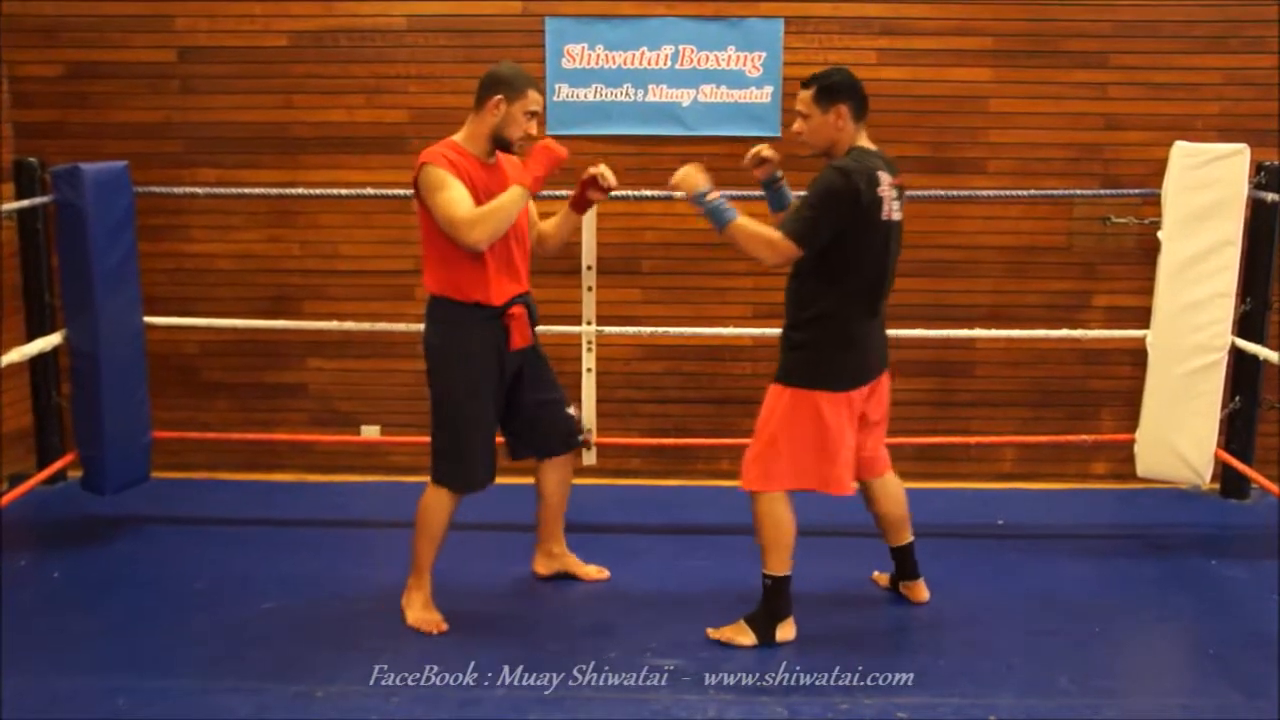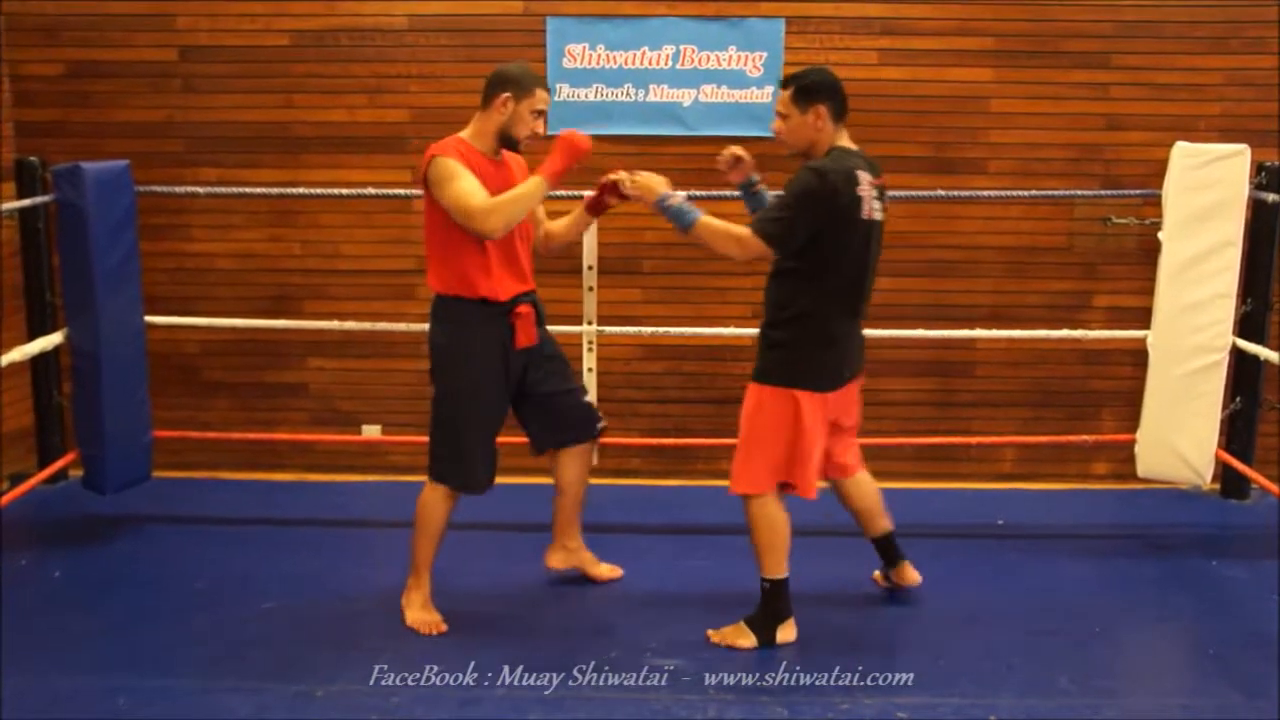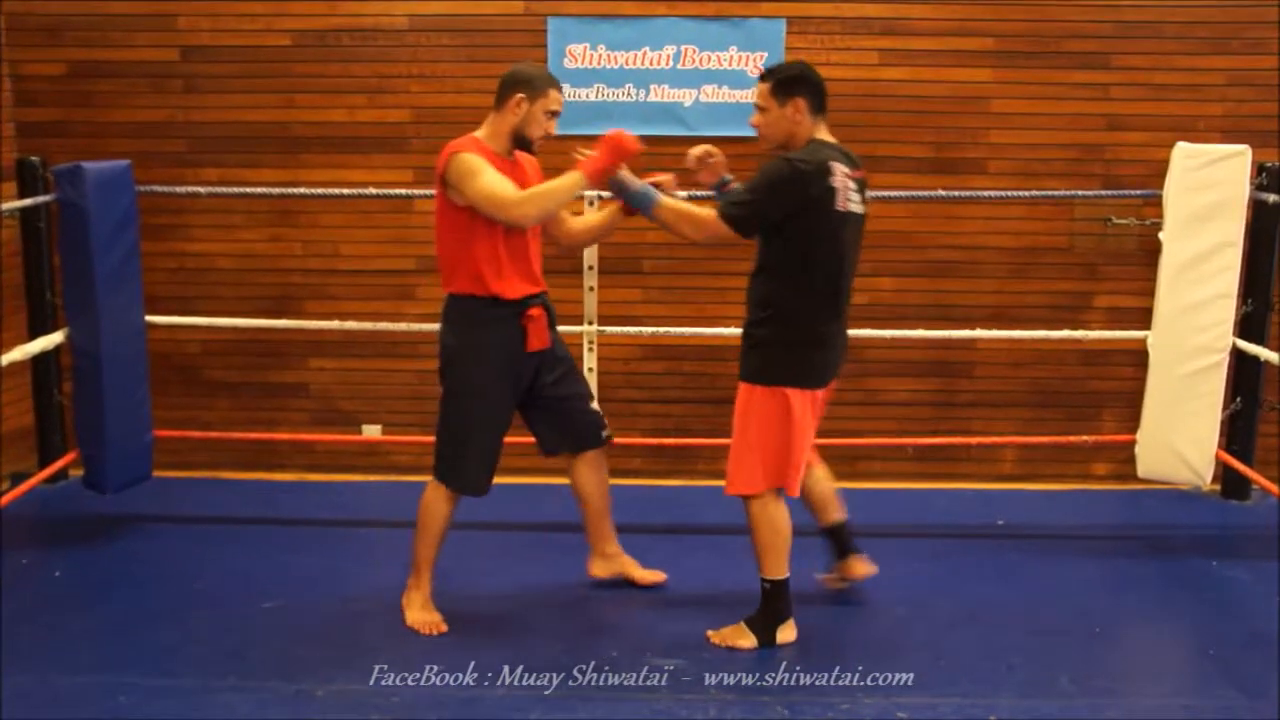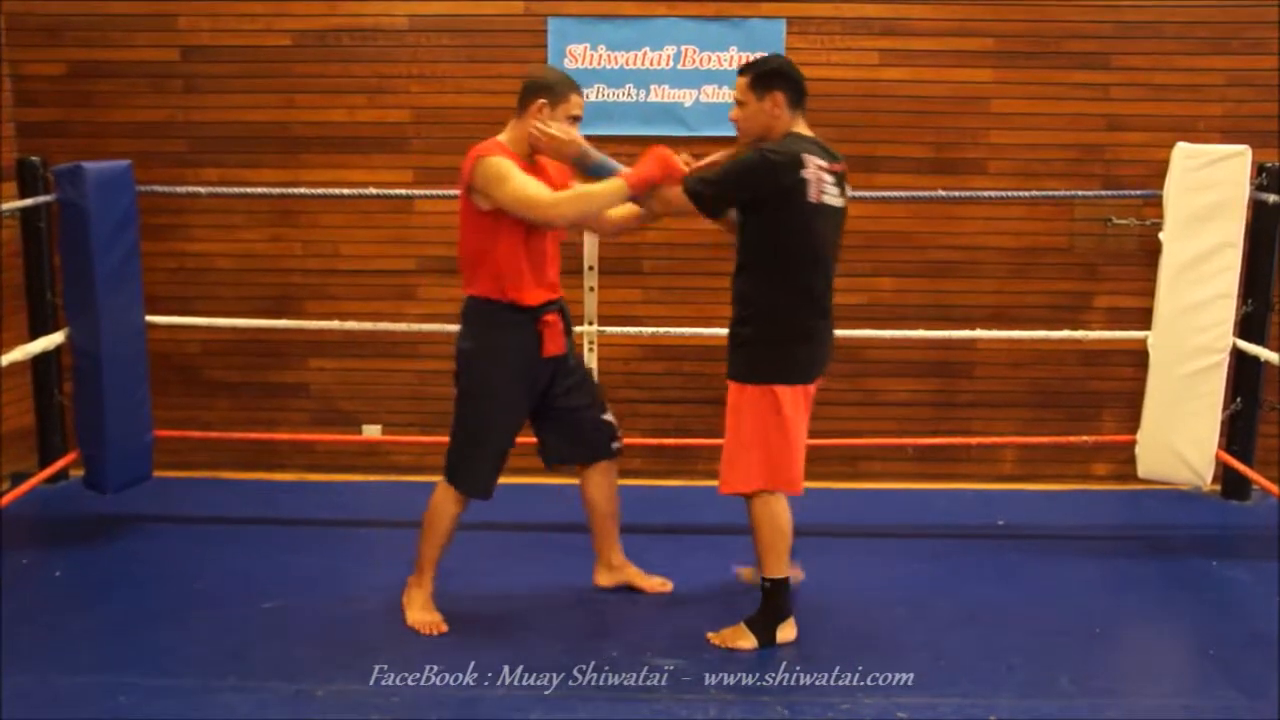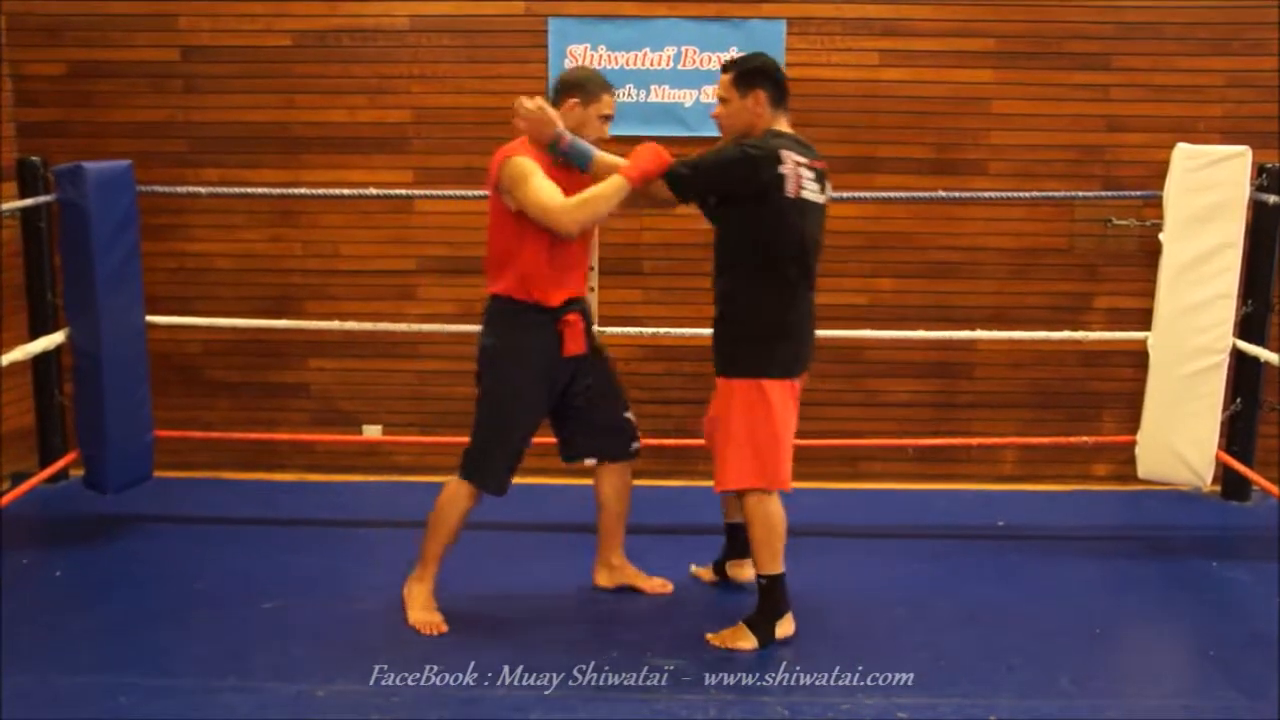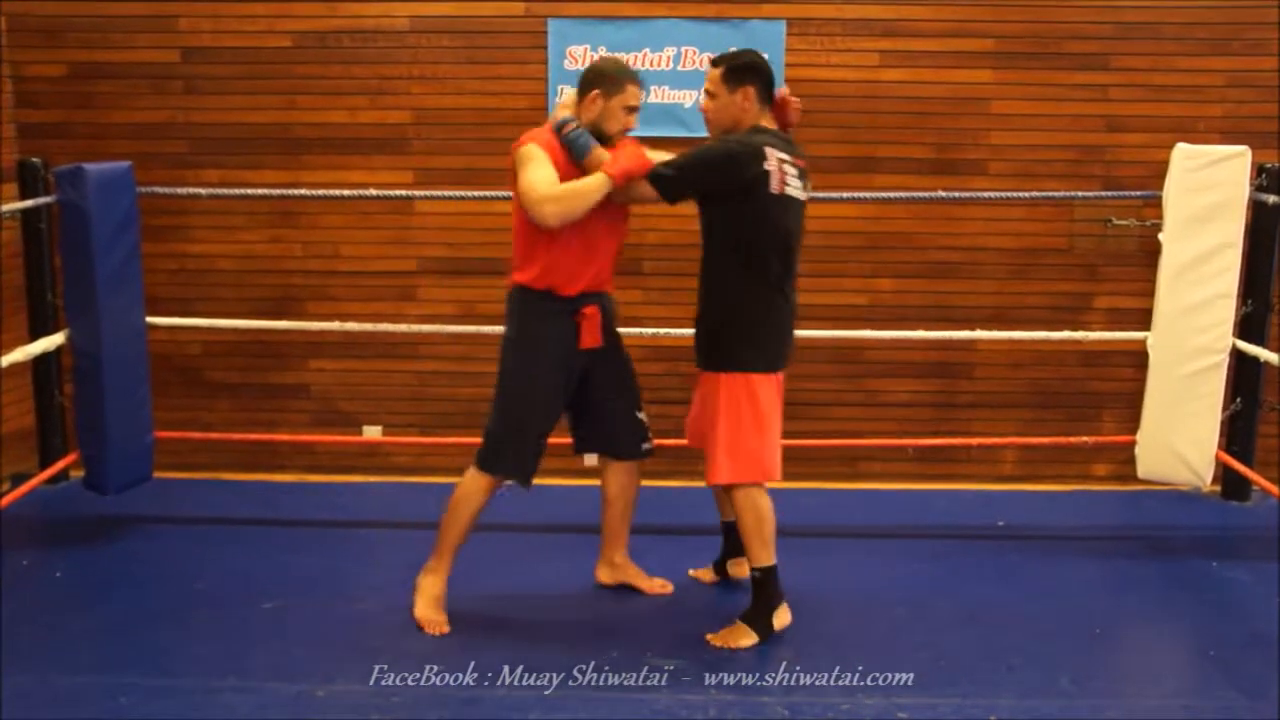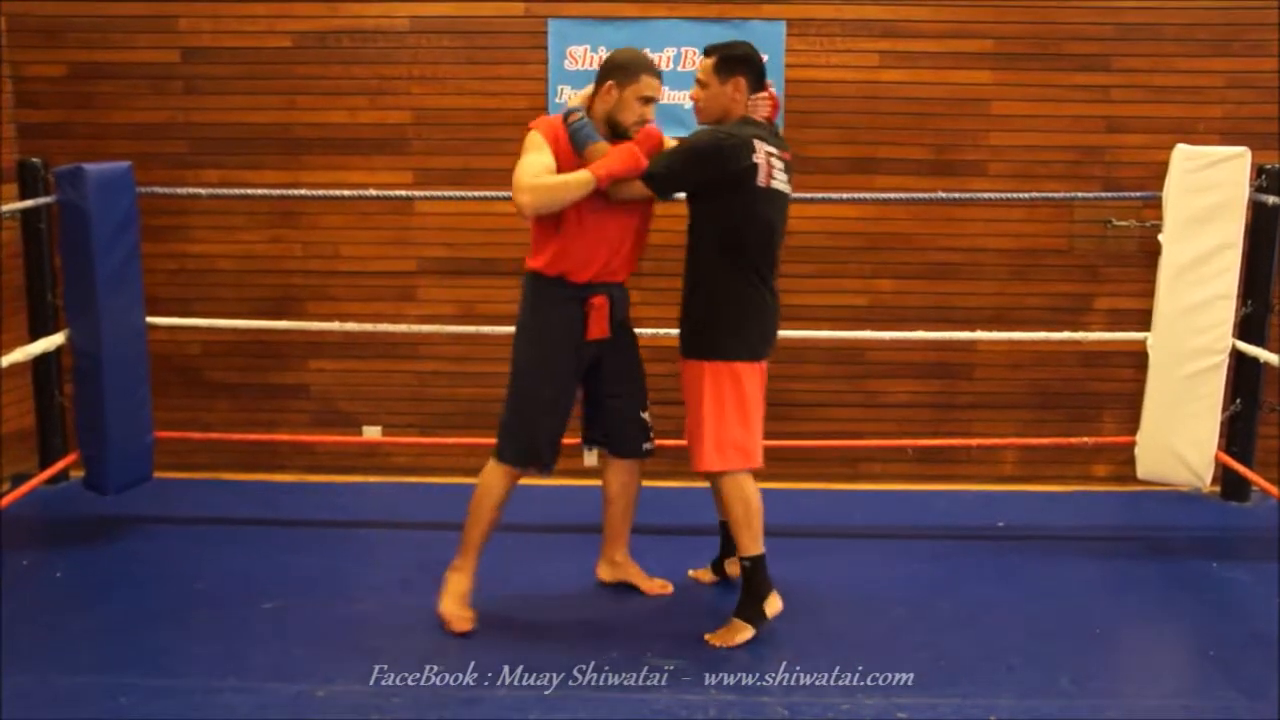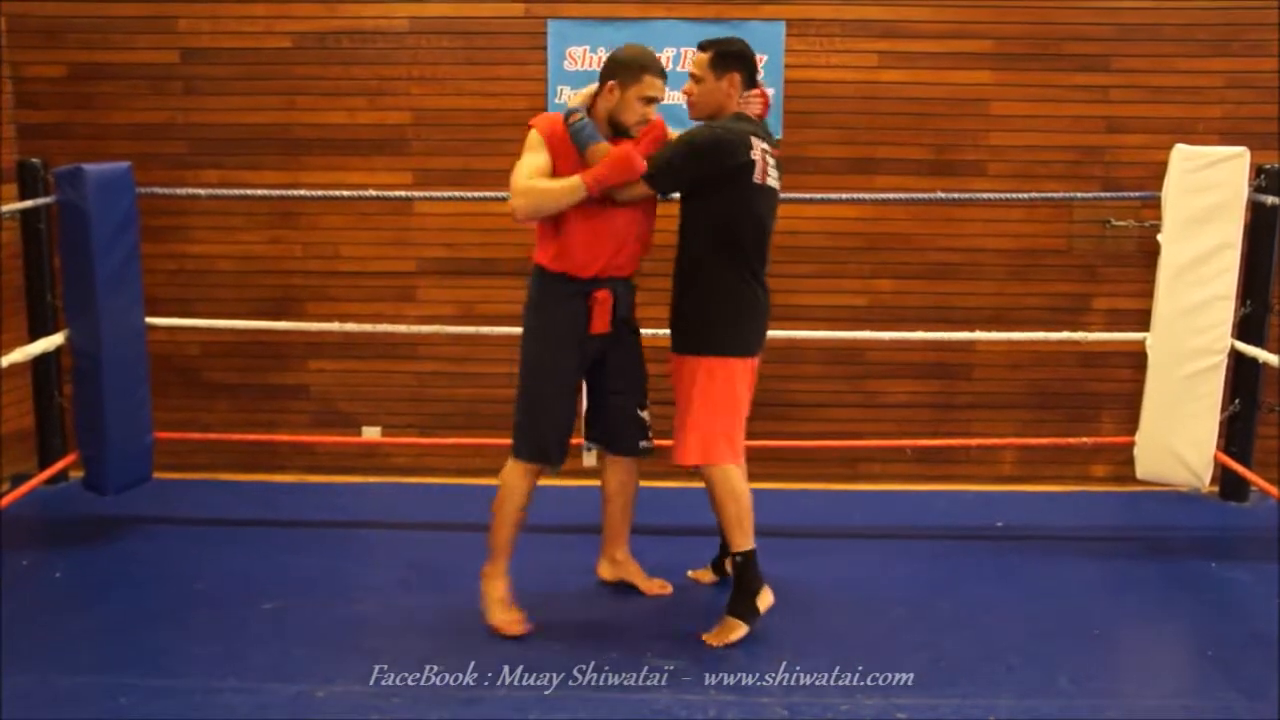
dt=0.1s
person 1, frame 1
left shoulder: (842, 179)
right shoulder: (879, 173)
left elbow: (775, 250)
right elbow: (805, 233)
left wrist: (706, 196)
right wrist: (771, 183)
left hip: (820, 361)
right hip: (864, 353)
left knee: (768, 479)
right knee: (872, 466)
left ankle: (774, 614)
right ankle: (909, 576)
person 1, frame 2
left shoulder: (824, 180)
right shoulder: (861, 174)
left elbow: (746, 246)
left wrist: (666, 201)
right wrist: (750, 183)
left hip: (798, 356)
right hip: (837, 350)
left knee: (760, 484)
right knee: (842, 463)
left ankle: (774, 617)
right ankle: (895, 563)
person 1, frame 3
left shoulder: (795, 171)
right shoulder: (844, 170)
left elbow: (706, 228)
left wrist: (625, 185)
right wrist: (722, 182)
left hip: (784, 352)
right hip: (819, 345)
left knee: (761, 484)
right knee: (797, 459)
left ankle: (774, 616)
right ankle: (849, 555)
person 1, frame 4
left shoulder: (772, 159)
right shoulder: (826, 165)
left elbow: (666, 198)
right wrist: (703, 173)
left hip: (774, 349)
right hip: (801, 340)
left knee: (760, 480)
right knee: (775, 464)
left ankle: (774, 616)
right ankle: (777, 566)
person 1, frame 5
left shoulder: (756, 159)
right shoulder: (809, 164)
left elbow: (645, 185)
left wrist: (560, 137)
left hip: (760, 348)
right hip: (777, 339)
left knee: (754, 474)
right knee: (725, 440)
left ankle: (773, 613)
right ankle: (736, 555)
person 1, frame 6
left shoulder: (733, 155)
right shoulder: (786, 156)
left elbow: (630, 187)
left wrist: (572, 131)
left hip: (743, 340)
right hip: (756, 329)
left knee: (742, 469)
right knee: (720, 451)
left ankle: (768, 605)
right ankle: (732, 554)
person 1, frame 7
left shoulder: (721, 147)
right shoulder: (767, 145)
left elbow: (623, 185)
left hip: (727, 329)
right hip: (738, 320)
left knee: (727, 457)
right knee: (714, 444)
left ankle: (759, 594)
right ankle: (730, 554)
person 1, frame 8
left shoulder: (717, 142)
right shoulder: (753, 138)
left elbow: (626, 184)
left hip: (720, 324)
right hip: (726, 316)
left knee: (714, 451)
right knee: (722, 443)
left ankle: (750, 587)
right ankle: (733, 552)
person 2, frame 1
left shoulder: (511, 165)
right shoulder: (439, 164)
left elbow: (541, 243)
right elbow: (475, 233)
left wrist: (580, 202)
right wrist: (532, 176)
left hip: (514, 323)
right hip: (463, 328)
left knee: (558, 440)
right knee: (454, 472)
left ankle: (551, 551)
right ankle: (417, 588)
person 2, frame 2
left shoulder: (513, 164)
right shoulder: (447, 160)
left elbow: (543, 239)
right elbow: (491, 221)
left wrist: (595, 206)
right wrist: (554, 167)
left hip: (521, 318)
right hip: (469, 325)
left knee: (576, 429)
right knee: (453, 470)
left ankle: (568, 546)
right ankle: (416, 588)
person 2, frame 3
left shoulder: (526, 163)
right shoulder: (464, 158)
left elbow: (570, 233)
right elbow: (523, 211)
left wrist: (625, 206)
right wrist: (595, 163)
left hip: (532, 320)
right hip: (480, 326)
left knee: (586, 436)
right knee: (457, 471)
left ankle: (606, 554)
right ankle: (418, 587)
person 2, frame 4
left shoulder: (550, 165)
right shoulder: (490, 162)
left elbow: (611, 219)
right elbow: (560, 211)
left wrist: (660, 187)
right wrist: (640, 174)
left hip: (547, 329)
right hip: (496, 332)
left knee: (600, 449)
right knee: (466, 473)
left ankle: (611, 564)
right ankle: (419, 586)
person 2, frame 5
left shoulder: (579, 163)
right shoulder: (519, 162)
left elbow: (625, 201)
right elbow: (568, 219)
right wrist: (635, 170)
left hip: (570, 326)
right hip: (520, 330)
left knee: (617, 445)
right knee: (481, 469)
left ankle: (611, 564)
right ankle: (420, 581)
person 2, frame 6
left shoulder: (628, 154)
right shoulder: (541, 147)
right elbow: (549, 210)
right wrist: (613, 173)
left hip: (596, 317)
right hip: (540, 317)
left knee: (626, 444)
right knee: (500, 460)
left ankle: (615, 562)
right ankle: (435, 574)
person 2, frame 7
left shoulder: (642, 145)
right shoulder: (549, 134)
right elbow: (531, 199)
right wrist: (605, 169)
left hip: (610, 307)
right hip: (554, 305)
left knee: (629, 442)
right knee: (517, 451)
left ankle: (615, 560)
right ankle: (461, 571)
person 2, frame 8
left shoulder: (649, 138)
right shoulder: (553, 130)
right elbow: (521, 202)
right wrist: (601, 175)
left hip: (615, 301)
right hip: (558, 301)
left knee: (626, 439)
right knee: (536, 447)
left ankle: (615, 558)
right ankle: (497, 574)
